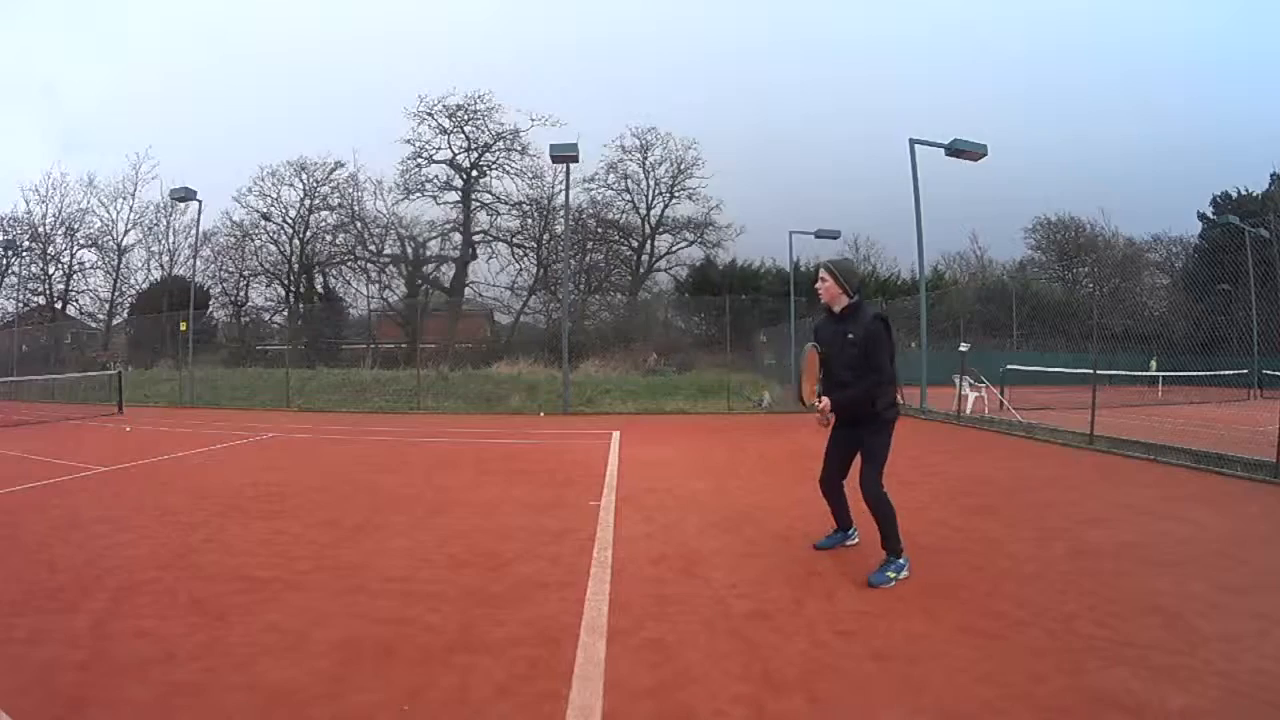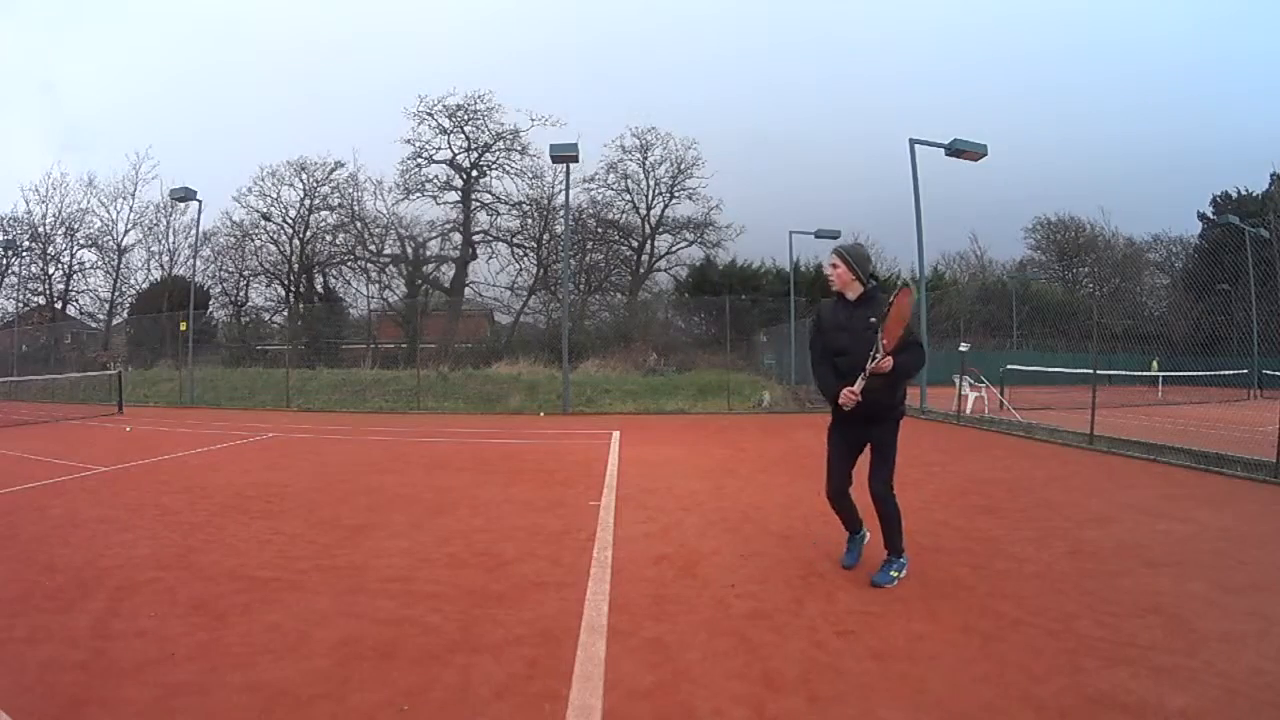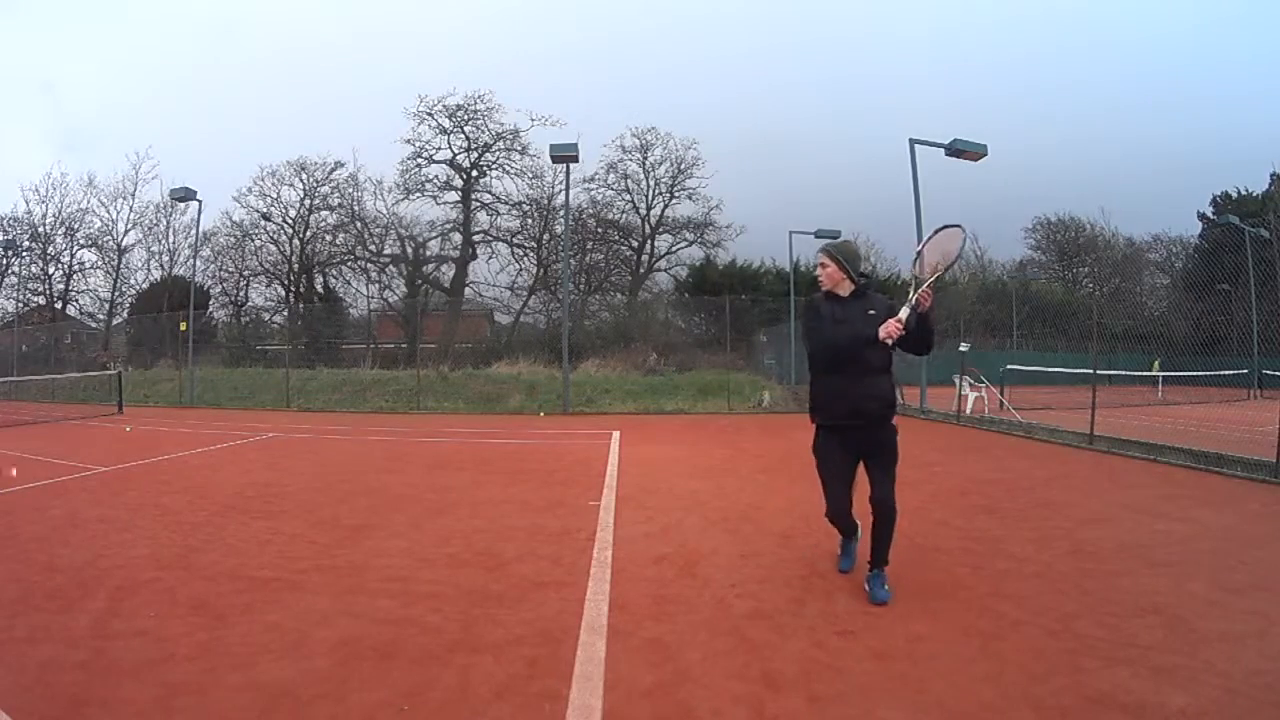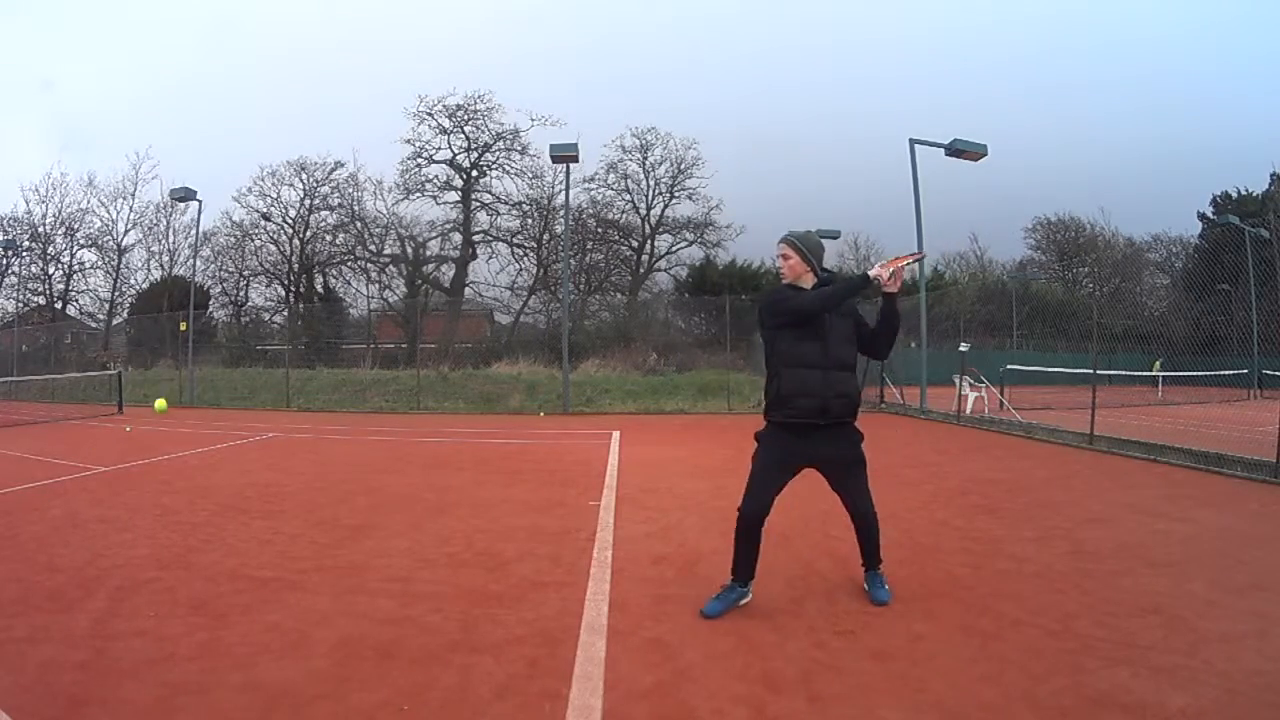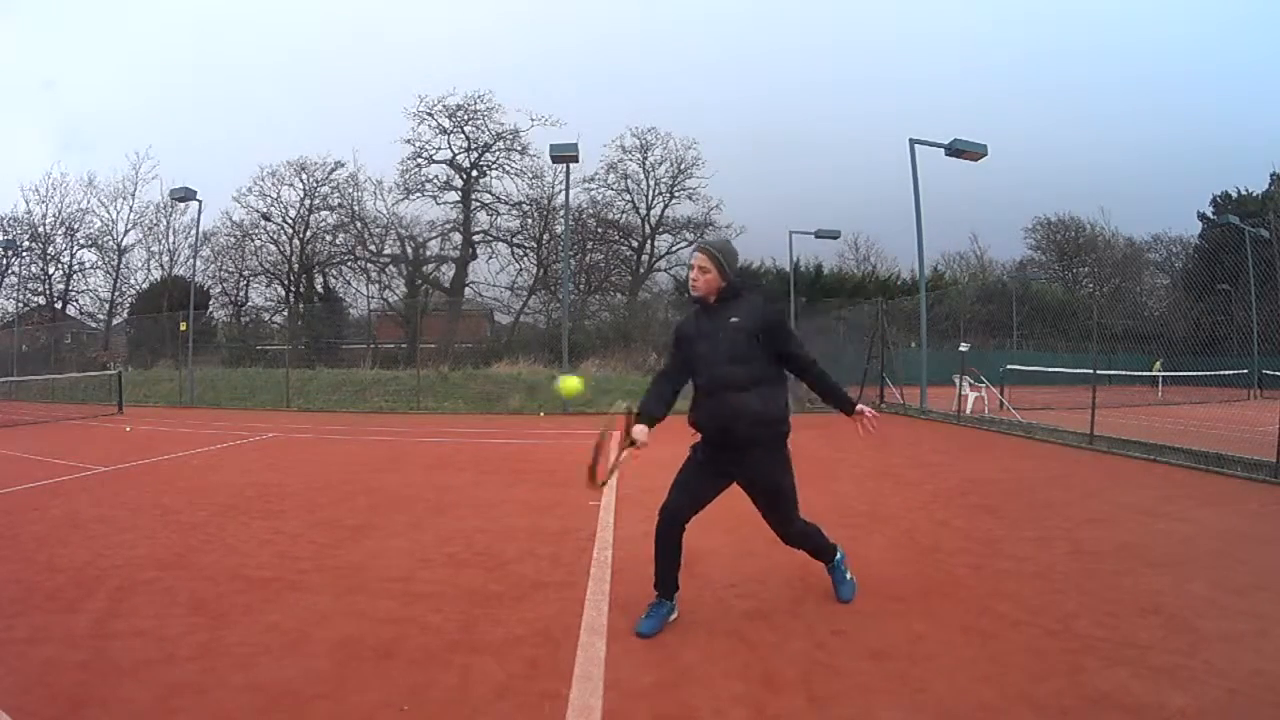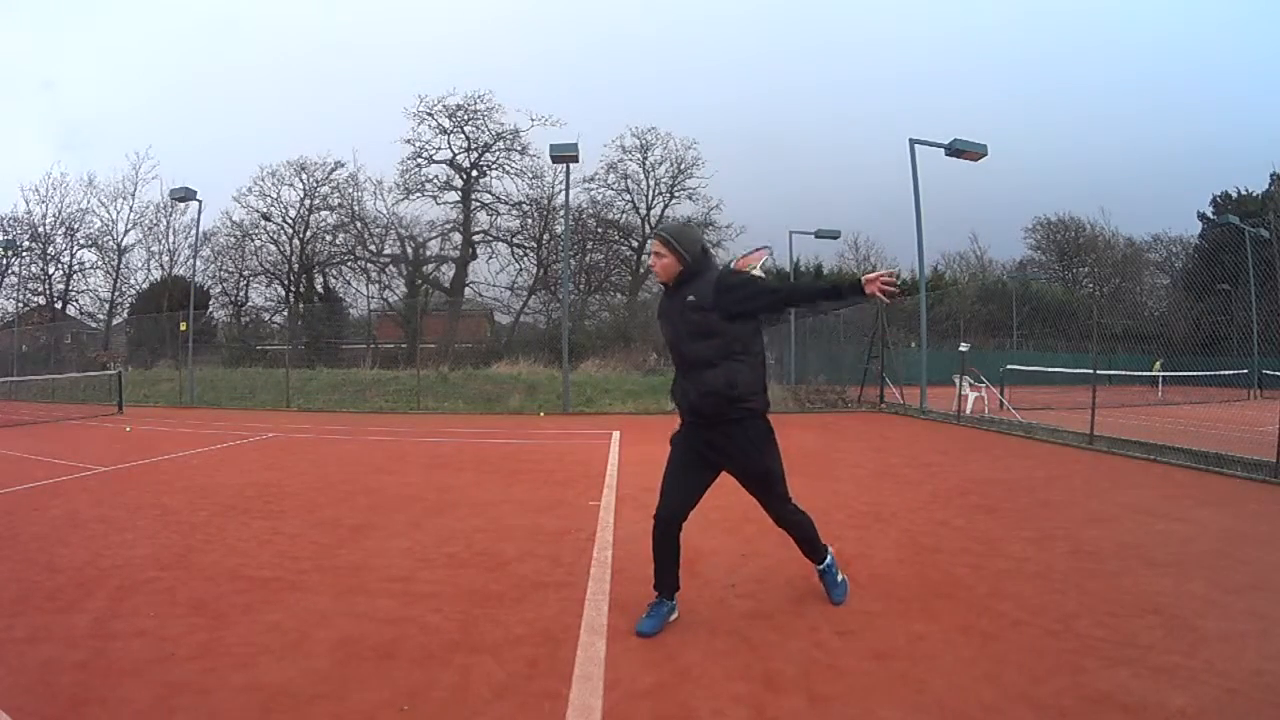
dt=0.3s
person 1, frame 1
left shoulder: (871, 323)
right shoulder: (824, 326)
left elbow: (882, 379)
right elbow: (821, 371)
left wrist: (838, 400)
right wrist: (823, 402)
left hip: (875, 419)
right hip: (844, 419)
left knee: (870, 487)
right knee: (829, 481)
left ankle: (896, 559)
right ankle: (846, 530)
person 1, frame 2
left shoulder: (887, 309)
right shoulder: (826, 312)
left elbow: (916, 358)
right elbow: (820, 363)
left wrist: (893, 366)
right wrist: (836, 393)
left hip: (882, 416)
right hip: (845, 416)
left knee: (880, 488)
right knee: (835, 487)
left ankle: (897, 557)
right ankle: (856, 534)
person 1, frame 3
left shoulder: (879, 304)
right shoulder: (815, 308)
left elbow: (921, 347)
right elbow: (826, 348)
left wrist: (923, 312)
right wrist: (873, 335)
left hip: (876, 423)
right hip: (832, 426)
left knee: (884, 502)
right knee: (836, 508)
left ankle: (876, 572)
right ankle: (850, 534)
person 1, frame 4
left shoulder: (843, 304)
right shoulder: (776, 301)
left elbow: (878, 349)
right elbow: (809, 305)
left wrist: (889, 299)
right wrist: (865, 278)
left hip: (836, 429)
right hip: (785, 427)
left knee: (862, 509)
right knee: (751, 511)
left ankle: (873, 573)
right ankle: (740, 585)
person 1, frame 5
left shoulder: (758, 311)
right shoulder: (689, 325)
left elbow: (800, 363)
right elbow: (669, 380)
left wrist: (847, 404)
right wrist: (643, 421)
left hip: (763, 445)
right hip: (714, 445)
left knee: (788, 527)
right knee: (670, 519)
left ankle: (833, 560)
right ankle: (664, 601)
person 1, frame 6
left shoulder: (721, 286)
right shoulder: (670, 302)
left elbow: (789, 294)
left wrist: (855, 288)
left hip: (741, 424)
right hip: (695, 428)
left knee: (780, 508)
right knee: (667, 517)
left ankle: (823, 561)
right ankle: (665, 600)
